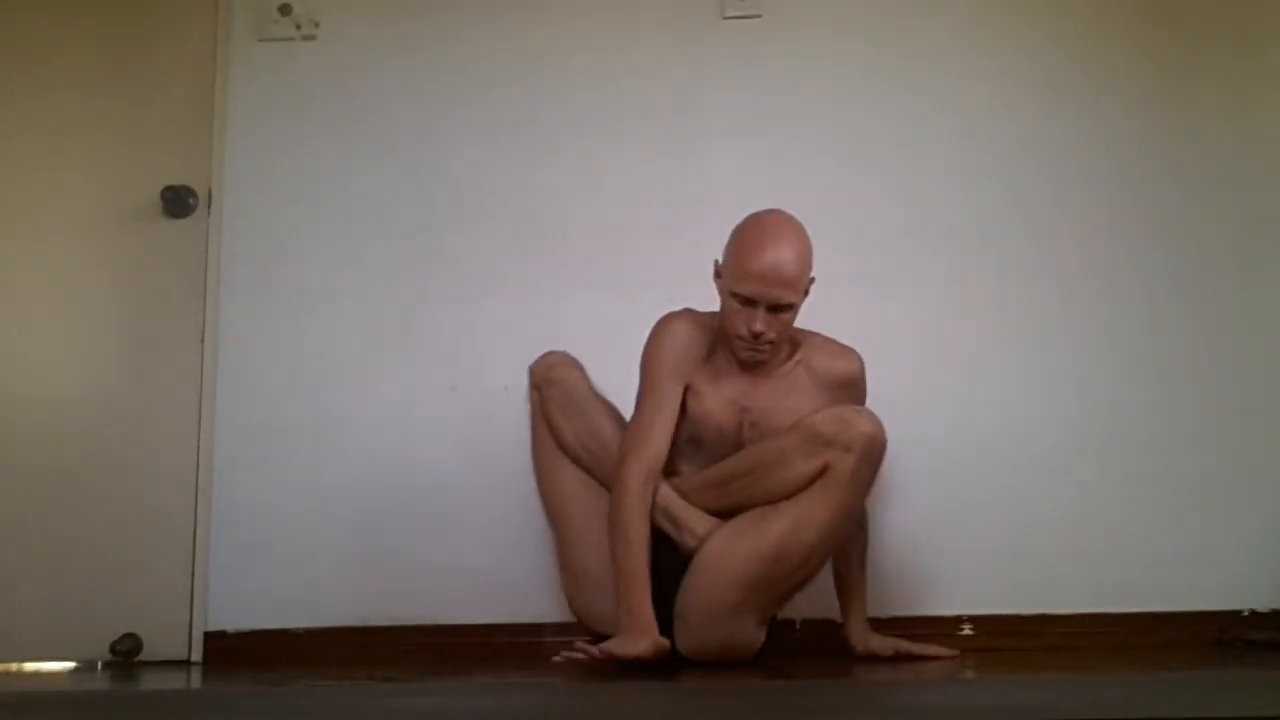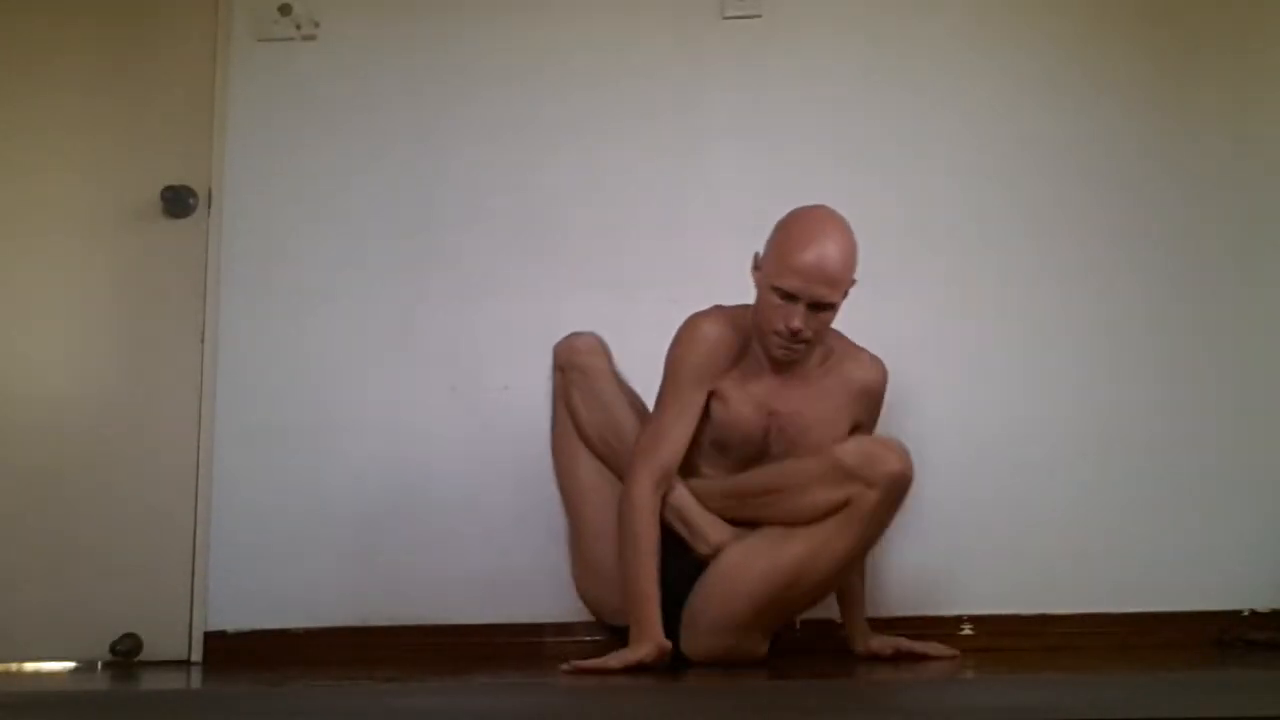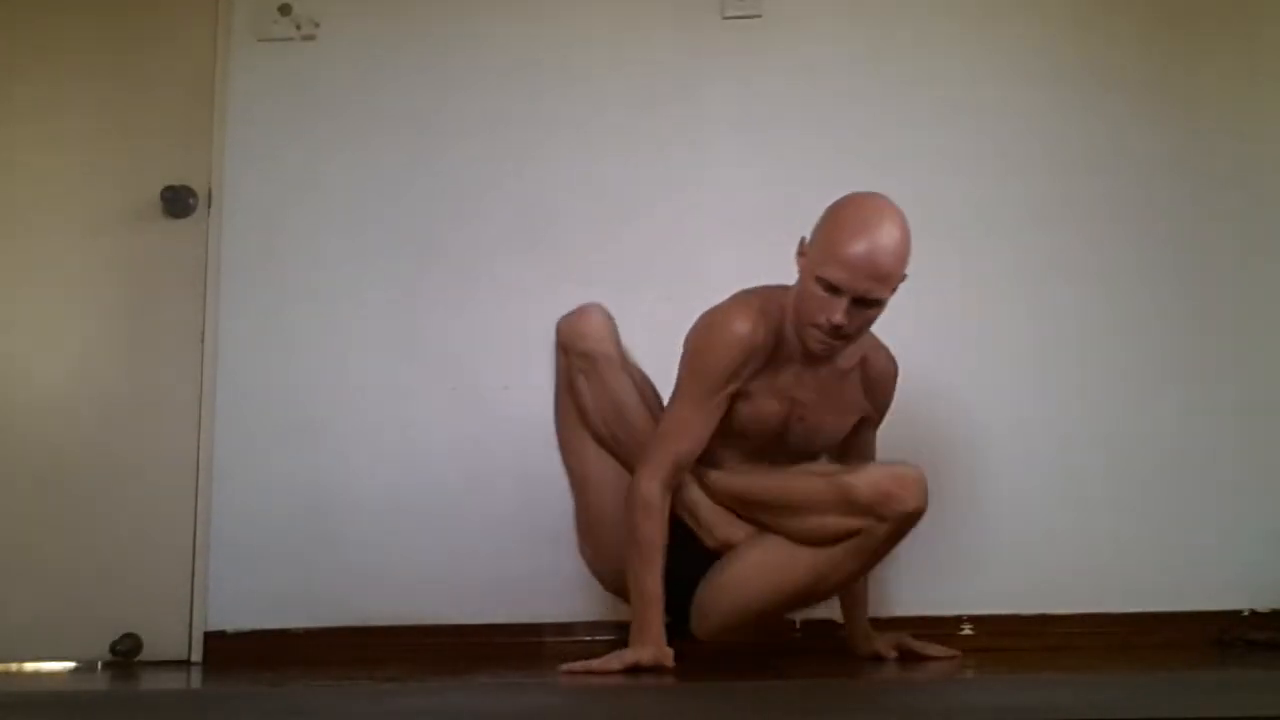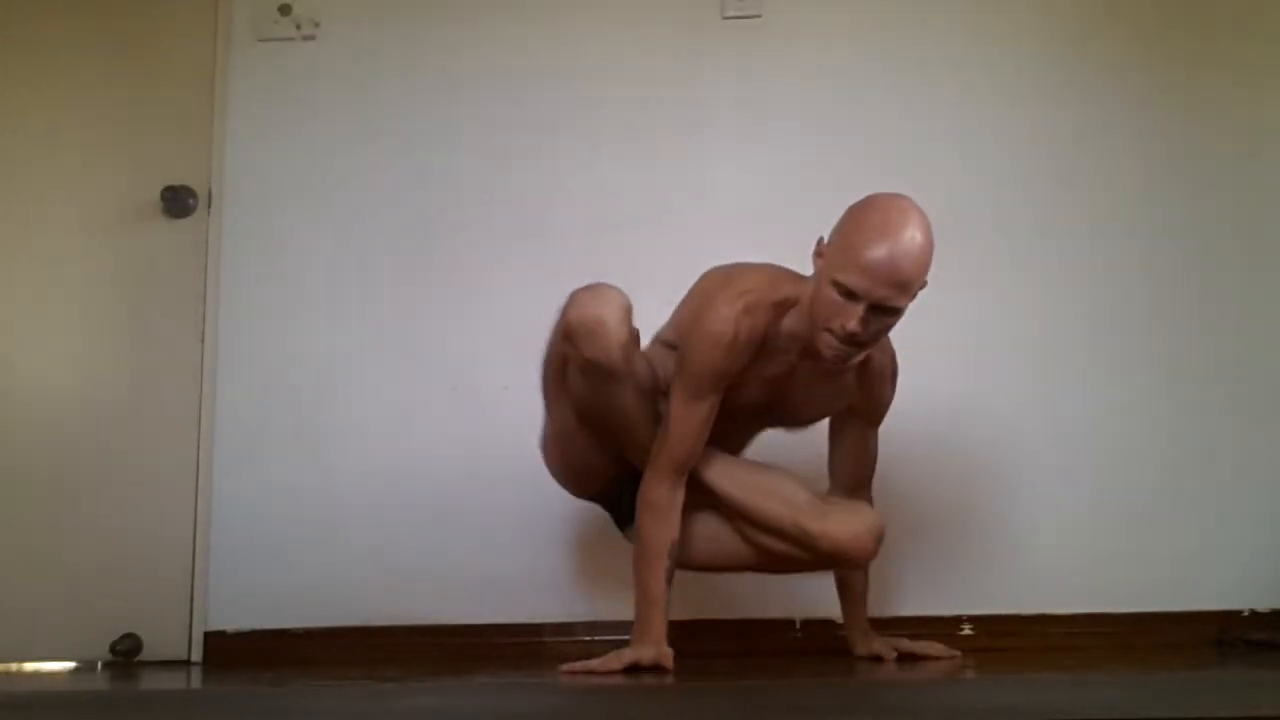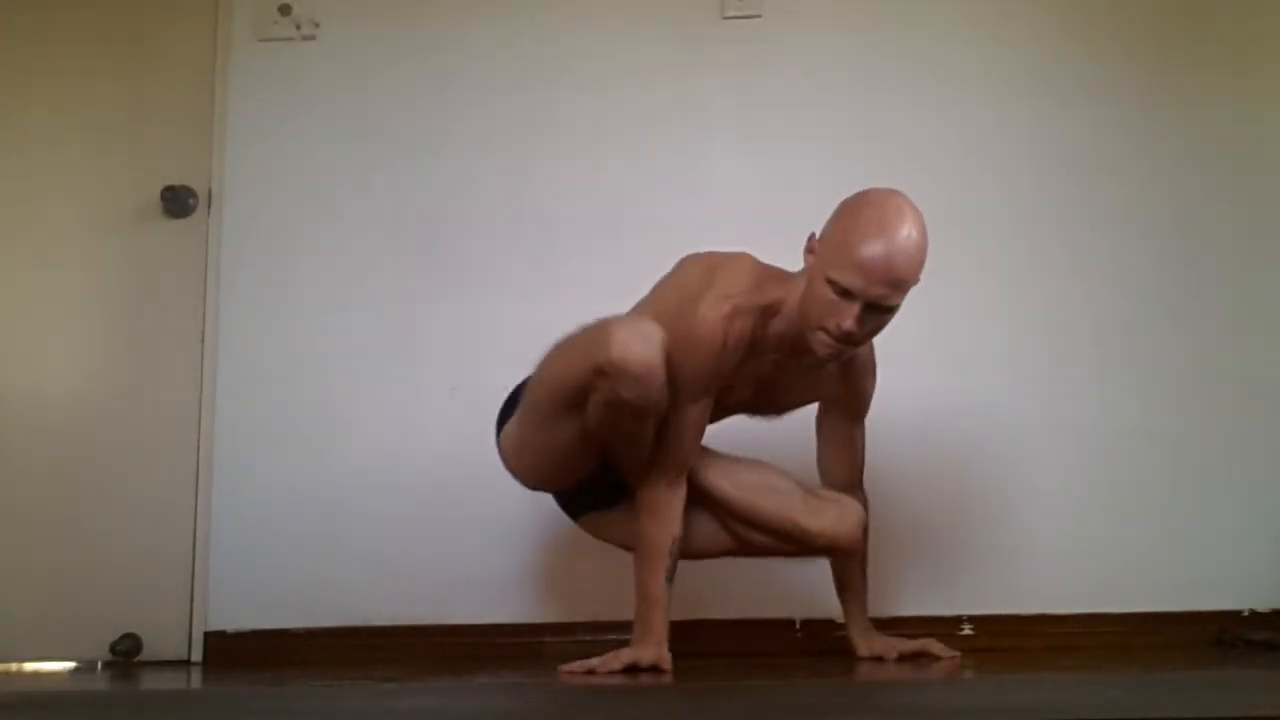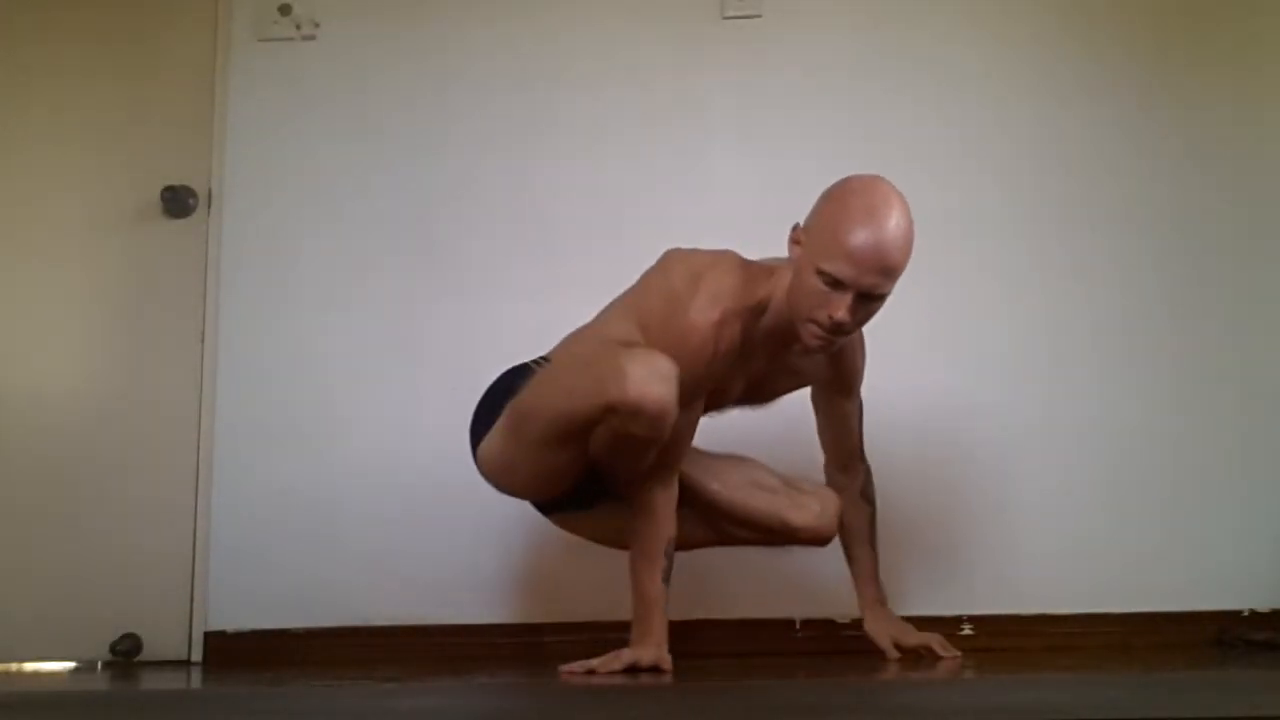
dt=0.3s
person 1, frame 1
left shoulder: (836, 372)
right shoulder: (684, 339)
left elbow: (844, 495)
right elbow: (635, 476)
left wrist: (857, 627)
right wrist: (639, 625)
left hip: (714, 618)
right hip: (622, 597)
left knee: (858, 431)
right knee: (553, 372)
person 1, frame 2
left shoulder: (862, 380)
right shoulder: (714, 337)
left elbow: (842, 514)
right elbow: (644, 481)
left wrist: (857, 631)
right wrist: (644, 633)
left hip: (720, 621)
right hip: (629, 586)
left knee: (886, 464)
right knee: (580, 352)
person 1, frame 3
left shoulder: (876, 373)
right shoulder: (742, 330)
left elbow: (849, 500)
right elbow: (653, 478)
left wrist: (859, 631)
right wrist: (645, 635)
left hip: (721, 595)
right hip: (636, 558)
left knee: (903, 491)
right knee: (585, 330)
person 1, frame 4
left shoulder: (873, 368)
right shoulder: (738, 315)
left elbow: (852, 496)
right elbow: (665, 478)
left wrist: (860, 631)
right wrist: (648, 635)
left hip: (691, 470)
right hip: (595, 455)
left knee: (858, 533)
right knee: (597, 309)
person 1, frame 5
left shoulder: (851, 363)
right shoulder: (723, 315)
left elbow: (846, 494)
right elbow: (665, 481)
left wrist: (860, 629)
right wrist: (649, 637)
right hip: (554, 440)
left knee: (843, 524)
right knee: (634, 345)
person 1, frame 6
left shoulder: (838, 346)
right shoulder: (710, 314)
left elbow: (849, 474)
right elbow: (658, 481)
left wrist: (875, 608)
right wrist: (649, 637)
left hip: (596, 467)
right hip: (519, 433)
left knee: (816, 514)
right knee: (648, 385)
